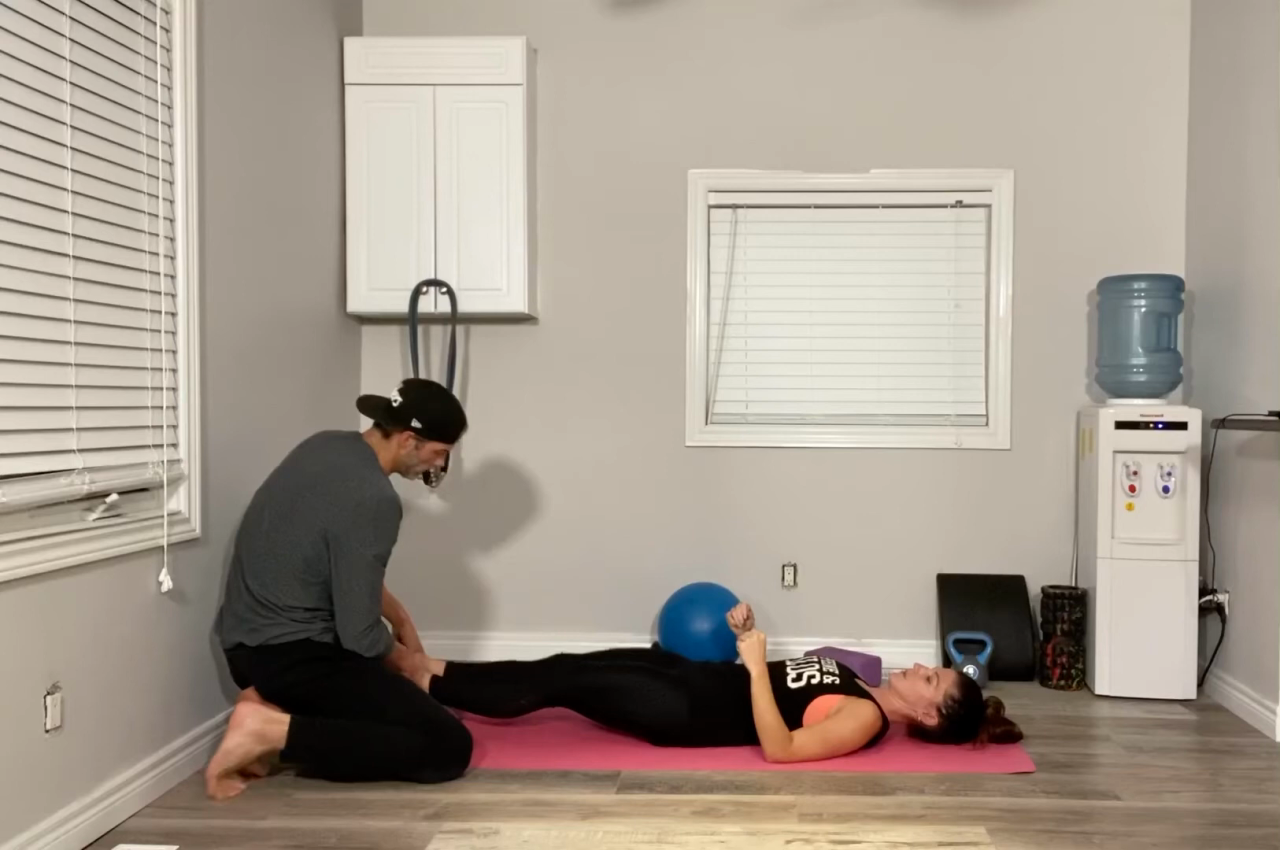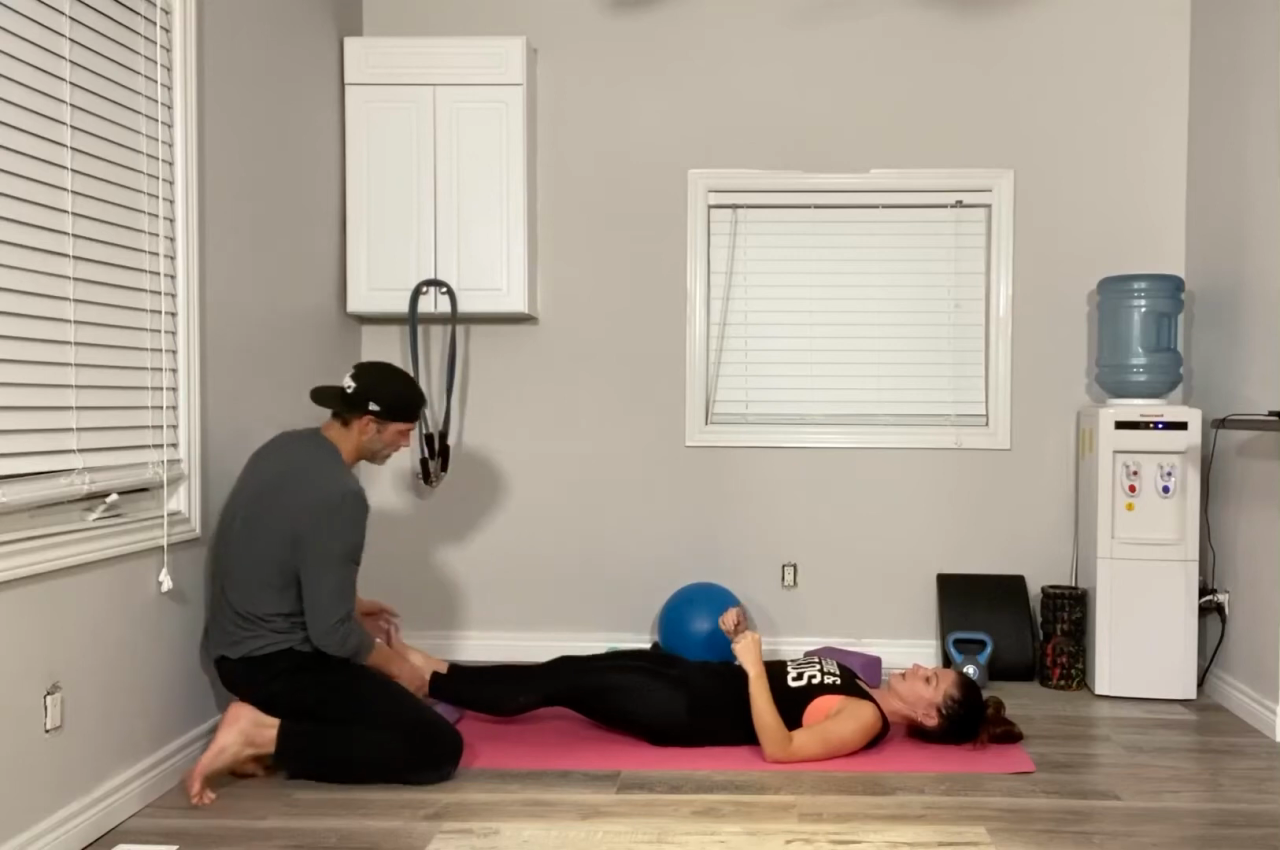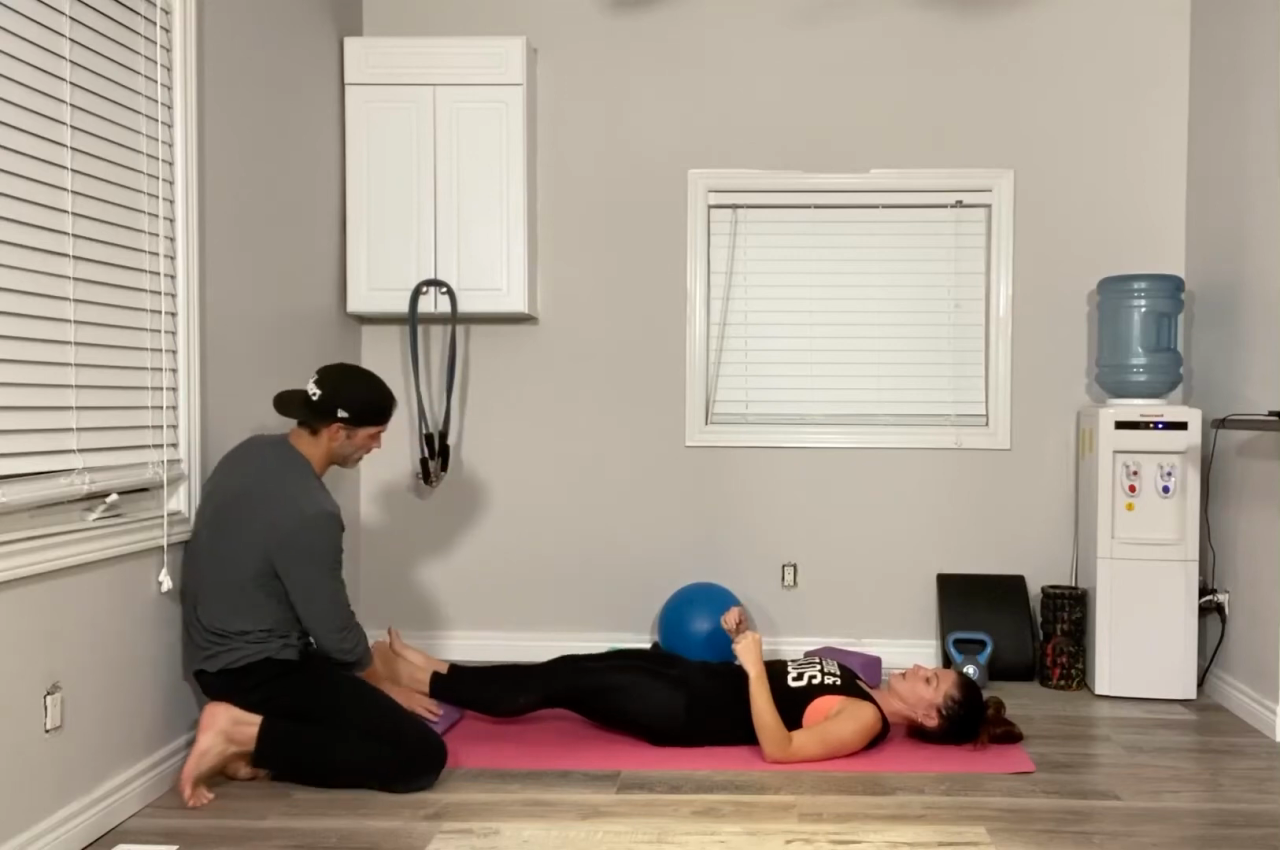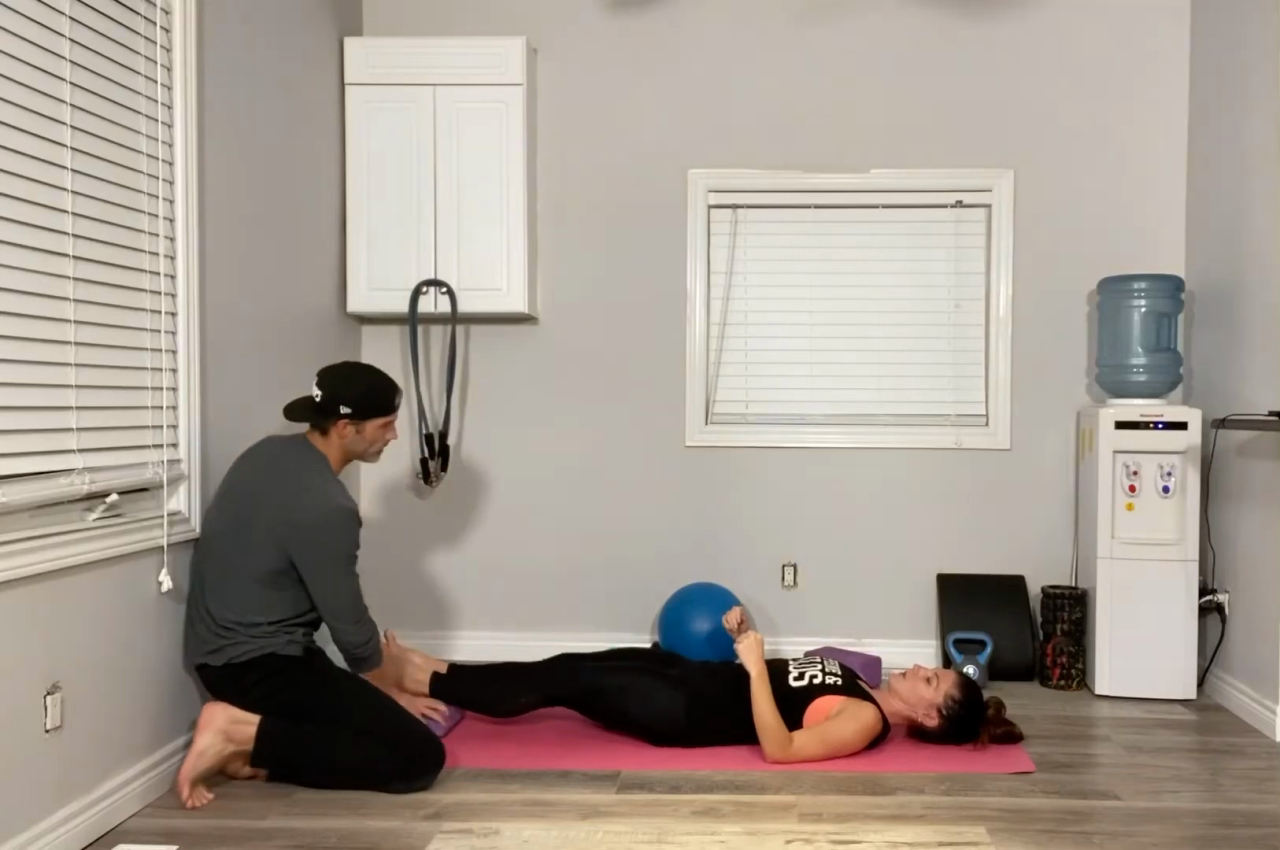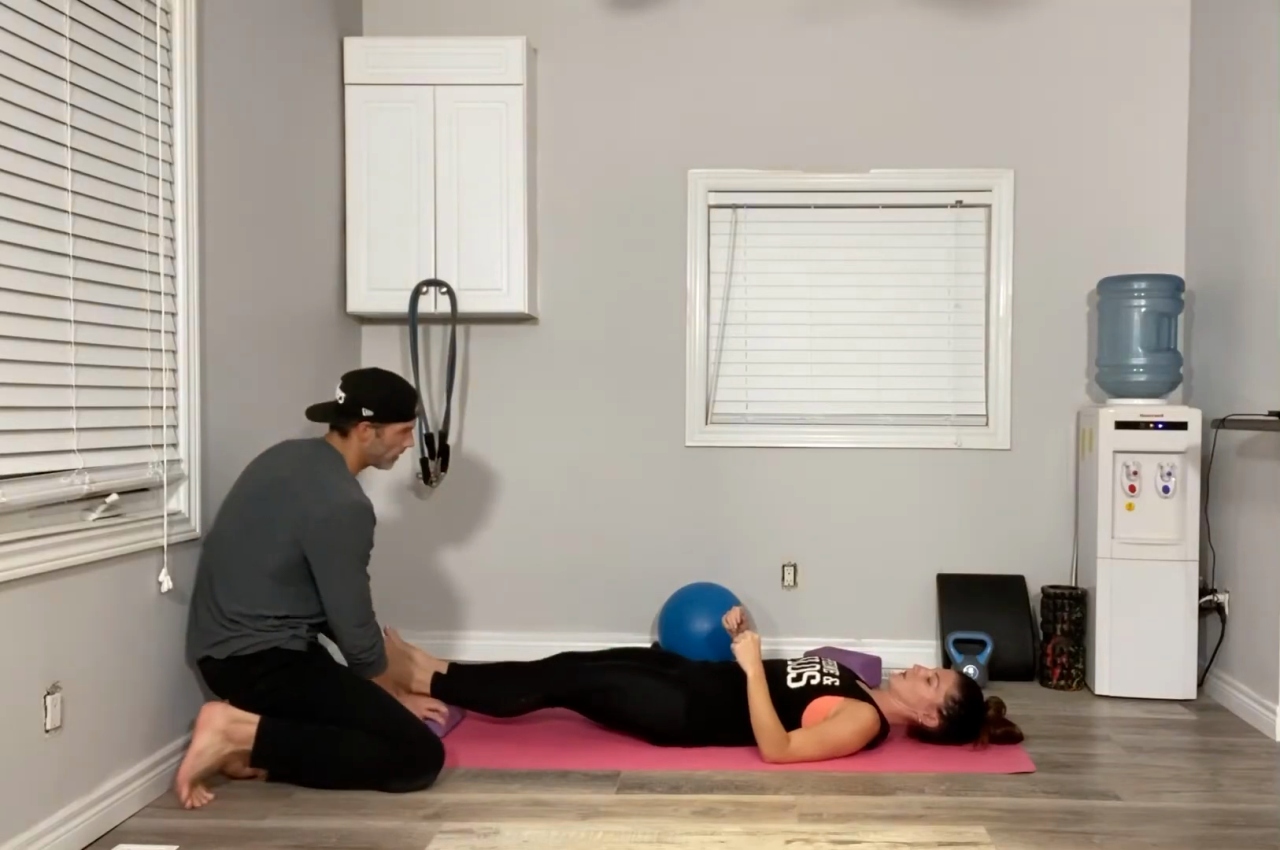
dt=0.3s
person 1, frame 1
left shoulder: (865, 719)
right shoulder: (861, 688)
left elbow: (779, 747)
left wrist: (754, 664)
right wrist: (748, 637)
left hip: (699, 714)
right hip: (707, 678)
left knee: (567, 686)
right knee: (568, 665)
left ankle: (430, 685)
right ankle: (439, 671)
person 1, frame 2
left shoulder: (866, 721)
right shoulder: (860, 688)
left elbow: (778, 746)
left wrist: (752, 665)
right wrist: (743, 638)
left hip: (699, 713)
right hip: (704, 677)
left knee: (568, 685)
right knee: (572, 668)
left ankle: (429, 683)
right ankle: (439, 670)
person 1, frame 3
left shoulder: (866, 721)
right shoulder: (858, 692)
left elbow: (778, 747)
left wrist: (752, 666)
right wrist: (744, 638)
left hip: (698, 713)
right hip: (704, 678)
left knee: (567, 686)
right knee: (571, 667)
left ankle: (424, 682)
right ankle: (437, 670)
person 1, frame 4
left shoulder: (866, 722)
right shoulder: (861, 687)
left elbow: (778, 746)
left wrist: (754, 666)
right wrist: (746, 638)
left hip: (699, 713)
right hip: (705, 676)
left knee: (568, 684)
right knee: (571, 666)
left ankle: (428, 685)
right ankle: (439, 671)
person 1, frame 5
left shoulder: (864, 723)
right shoulder: (860, 690)
left elbow: (775, 747)
left wrist: (751, 666)
right wrist: (745, 638)
left hip: (699, 714)
right hip: (703, 677)
left knee: (568, 684)
right knee: (571, 665)
left ankle: (429, 683)
right ankle: (438, 670)
person 2, frame 1
left shoulder: (325, 447)
right shoulder: (373, 500)
right elbow: (360, 633)
left wrist: (401, 619)
right wrist: (404, 661)
right hip: (291, 652)
right knee: (449, 748)
left ankle: (274, 707)
right ankle: (275, 732)
person 2, frame 2
left shoulder: (285, 447)
right shoulder: (338, 495)
right elbow: (332, 633)
left wrist: (351, 607)
right wrist: (393, 665)
left hip: (237, 649)
right hip: (277, 659)
left knee: (373, 706)
right knee: (438, 749)
left ankle: (266, 712)
right ankle: (263, 736)
person 2, frame 3
left shoulder: (254, 452)
right shoulder: (308, 514)
right elbow: (335, 633)
right wrist: (384, 687)
left hip: (223, 655)
right hip: (257, 667)
left knee: (368, 717)
right knee: (421, 755)
left ankle: (252, 734)
right ankle: (245, 733)
person 2, frame 4
left shoulder: (272, 453)
right shoulder: (325, 508)
right elbow: (350, 625)
left wrist: (388, 655)
right wrist: (392, 692)
left hip: (225, 651)
right hip: (258, 664)
left knee: (370, 717)
right knee: (419, 757)
left ankle: (250, 728)
right ankle: (242, 733)
person 2, frame 5
left shoulder: (292, 456)
right shoulder: (342, 505)
right elbow: (354, 629)
left wrist: (396, 659)
right wrist: (396, 695)
left hip: (225, 647)
right hip: (260, 657)
left knee: (365, 715)
right knee: (419, 756)
left ankle: (250, 721)
right ankle: (243, 734)
